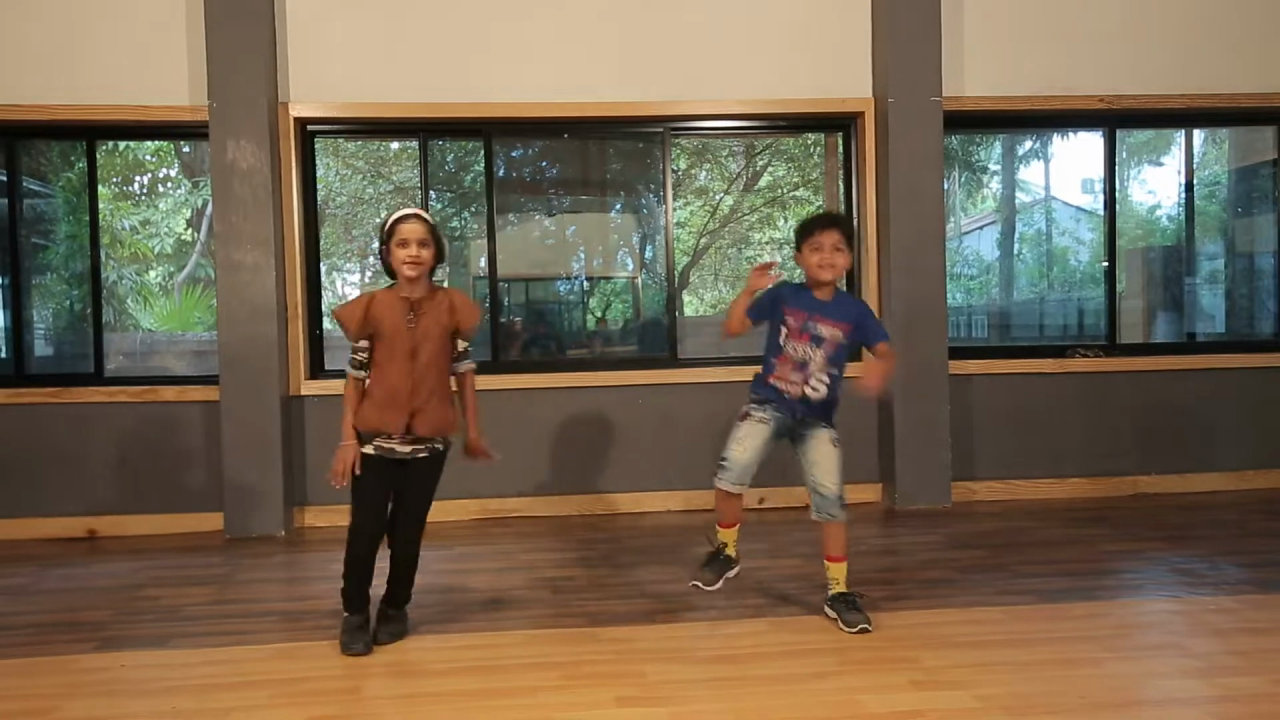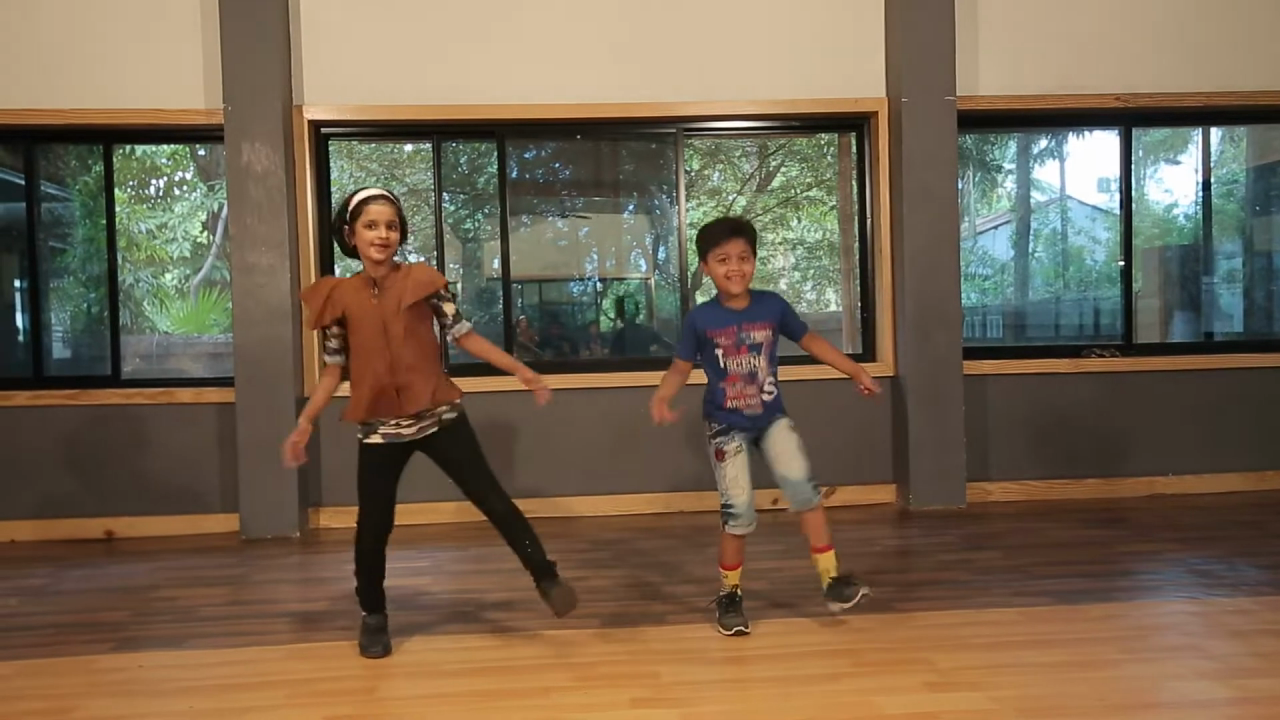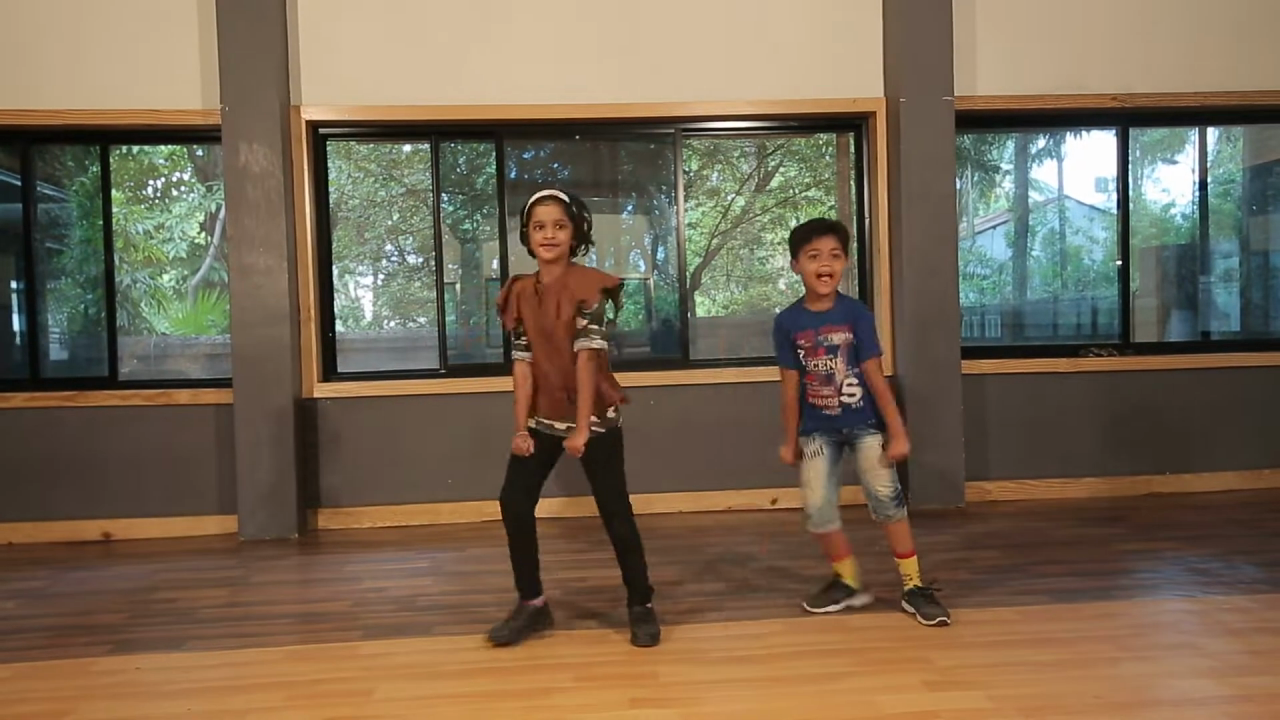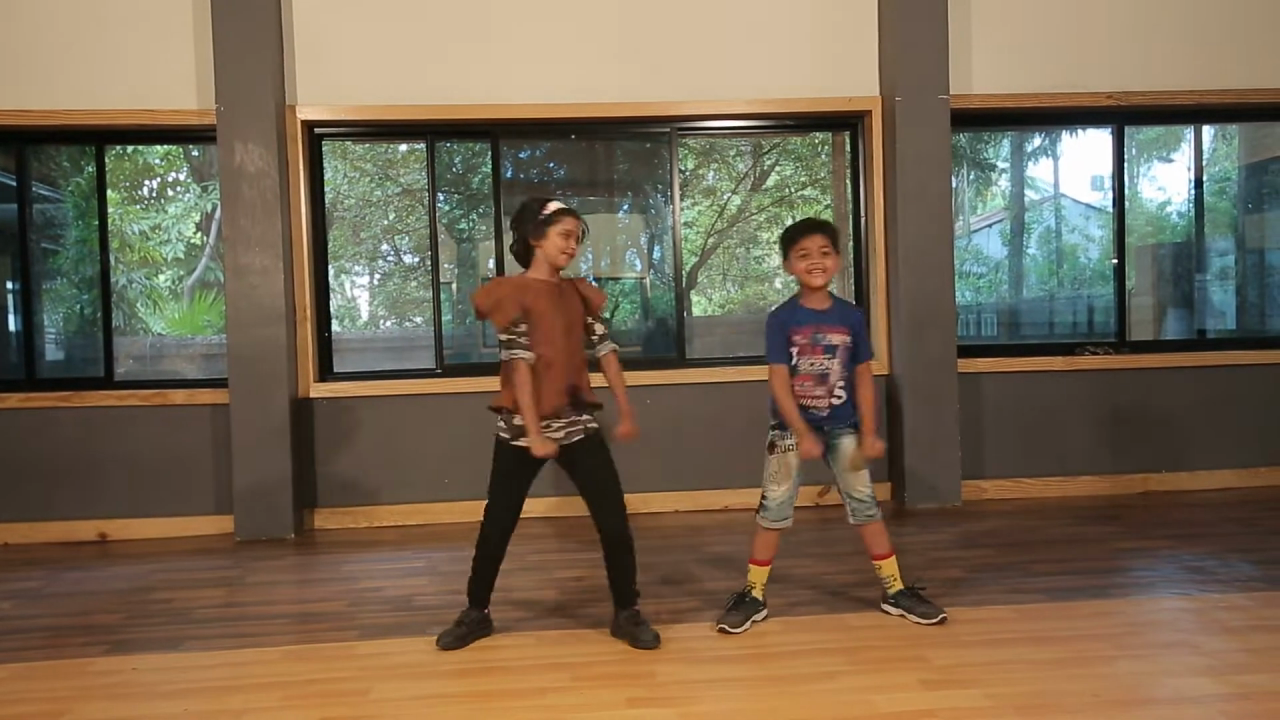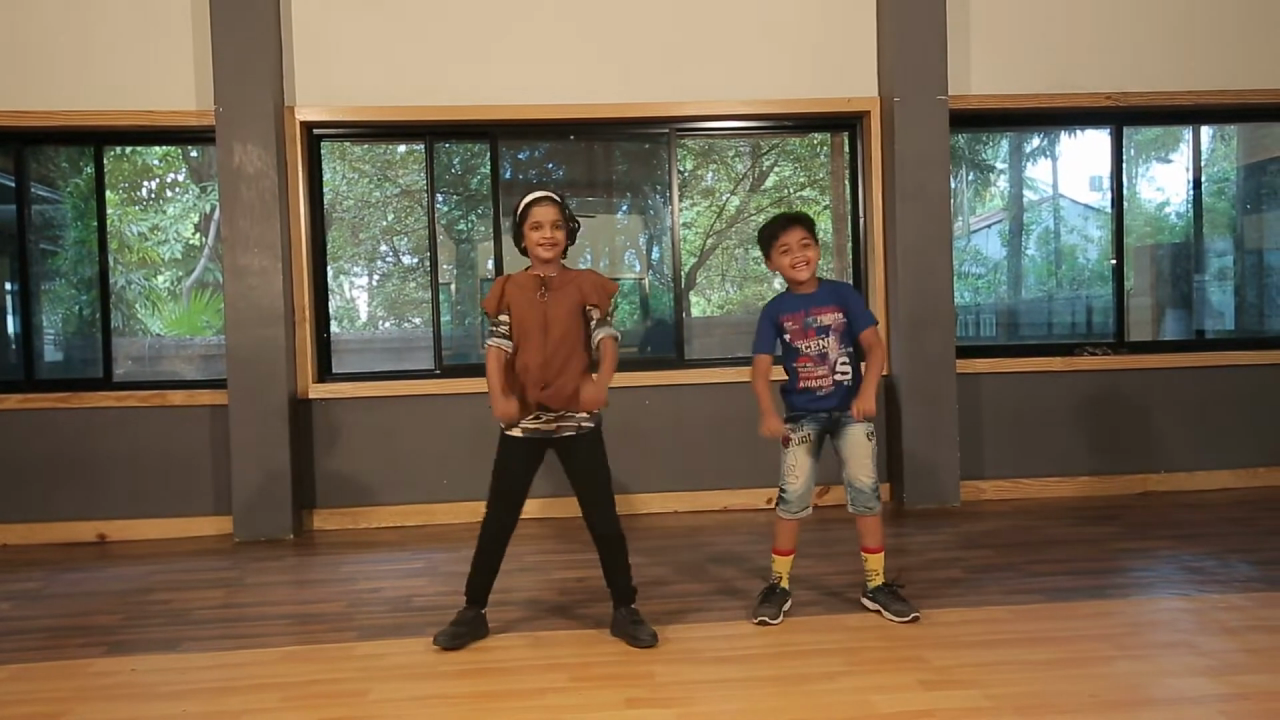
dt=0.7s
person 1, frame 1
left shoulder: (452, 307)
right shoulder: (370, 309)
left elbow: (463, 372)
right elbow: (354, 376)
left wrist: (472, 431)
right wrist: (347, 441)
left hip: (427, 439)
right hip: (376, 437)
left knee: (406, 530)
right knee: (365, 527)
left ankle: (395, 605)
right ankle: (355, 613)
person 1, frame 2
left shoulder: (423, 281)
right shoulder: (338, 295)
left elbow: (464, 335)
right elbow: (335, 367)
left wrist: (519, 369)
right wrist: (305, 422)
left hip: (438, 413)
right hip: (379, 425)
left knee: (492, 499)
right knee: (373, 525)
left ankle: (545, 575)
right ankle: (373, 615)
person 1, frame 3
left shoulder: (591, 285)
right shoulder: (522, 294)
left elbow: (590, 354)
right elbow: (523, 361)
left wrist: (582, 428)
right wrist: (521, 426)
left hip: (596, 415)
right hip: (543, 417)
left knee: (614, 512)
right knee: (515, 503)
left ankle: (641, 606)
right ankle: (532, 604)
person 1, frame 4
left shoulder: (580, 293)
right shoulder: (509, 294)
left elbow: (606, 352)
right elbow: (520, 365)
left wrist: (625, 410)
right wrist: (534, 432)
left hip: (578, 424)
right hip: (523, 427)
left knee: (613, 517)
right knee: (498, 522)
left ankle: (627, 612)
right ankle: (477, 612)
person 1, frame 5
left shoulder: (588, 285)
right shoulder: (507, 290)
left elbow: (607, 338)
right elbow: (497, 348)
left wrist: (604, 378)
right wrist: (497, 393)
left hip: (578, 419)
right hip: (523, 419)
left knee: (603, 519)
right knee: (500, 520)
left ankle: (625, 611)
right ankle: (473, 612)
person 2, frame 1
left shoulder: (856, 311)
right shoulder: (782, 295)
left elbow: (885, 355)
right elbow: (732, 329)
left wrist: (878, 373)
right wrist: (750, 292)
left hip: (816, 417)
right hip: (767, 403)
left knee: (829, 501)
right knee: (732, 473)
left ankle: (839, 593)
right ankle: (724, 550)
person 2, frame 2
left shoulder: (772, 306)
right shoulder: (700, 319)
left elbow: (810, 340)
right elbow: (680, 368)
left wrist: (857, 372)
right wrist: (660, 400)
left hip: (772, 417)
right hip: (727, 425)
left knee: (802, 489)
right knee: (739, 511)
left ankle: (831, 579)
right ankle: (730, 594)
person 2, frame 3
left shoulder: (855, 313)
right shoulder: (787, 321)
left elbow: (875, 375)
right elbow: (790, 383)
left wrist: (899, 432)
right wrist: (789, 438)
left hip: (865, 422)
right hip: (817, 428)
left knee: (887, 501)
right knee: (819, 511)
left ankle: (914, 588)
right ankle: (849, 583)
person 2, frame 4
left shoulder: (851, 316)
right shoulder: (781, 318)
left elbow: (863, 377)
right elbow: (778, 383)
left wrist: (869, 434)
right wrist: (802, 434)
left hip: (843, 425)
right hip: (790, 426)
left knee: (865, 505)
right knee: (774, 507)
left ankle: (896, 591)
right ankle: (753, 595)
person 2, frame 5
left shoulder: (843, 294)
right shoulder: (774, 312)
left elbow: (874, 342)
right elbow: (760, 367)
left wrist: (868, 388)
right wrist: (768, 413)
left hip: (851, 410)
right hip: (803, 414)
left knee: (866, 495)
right knee: (791, 500)
left ankle: (876, 587)
right ankle: (777, 585)
